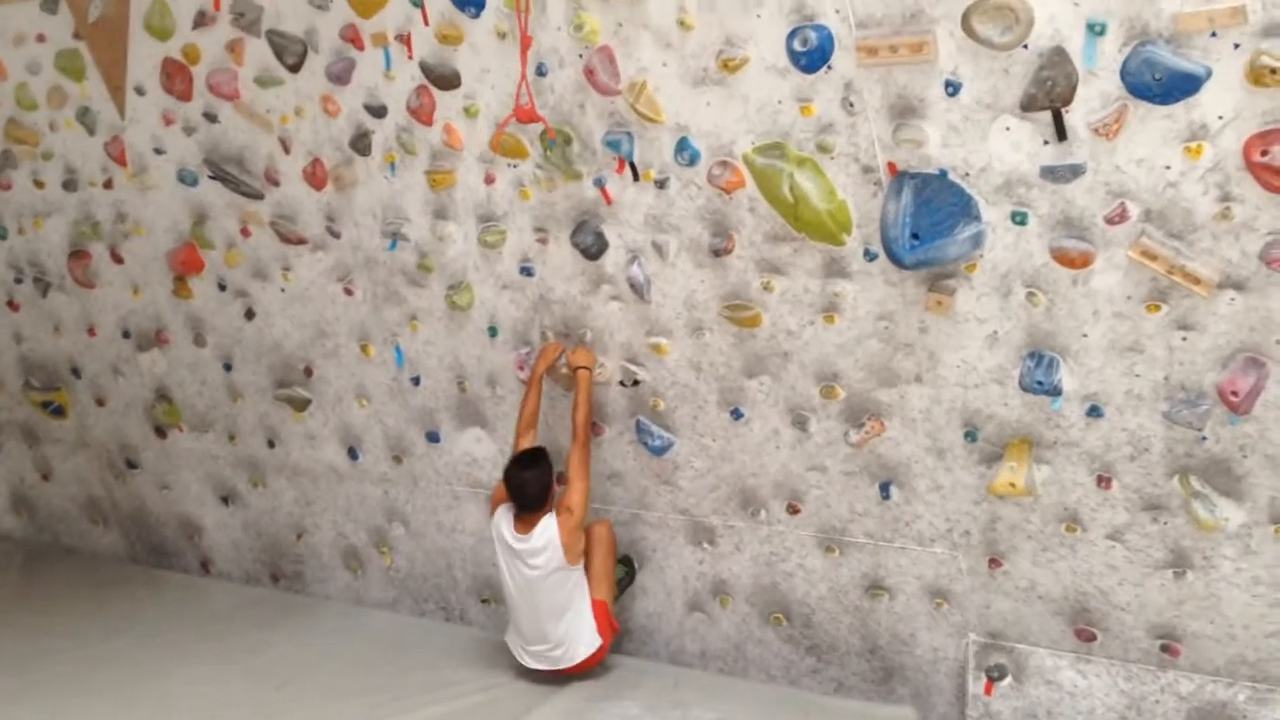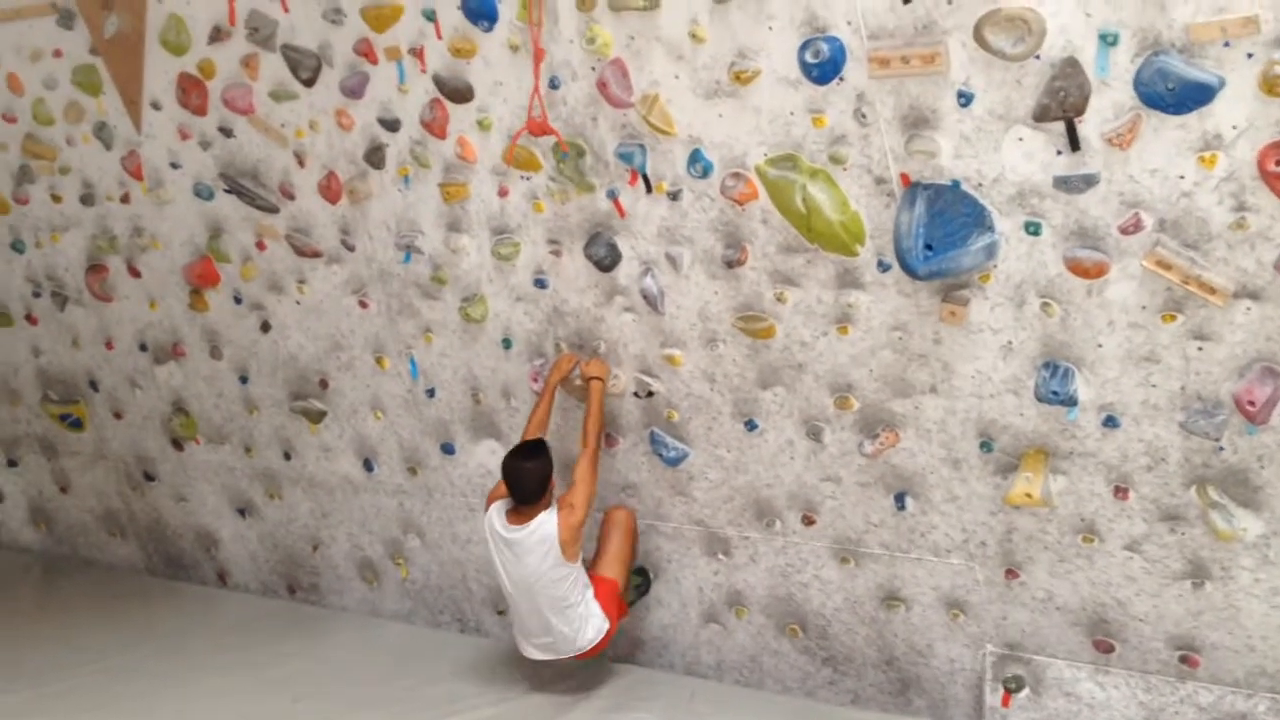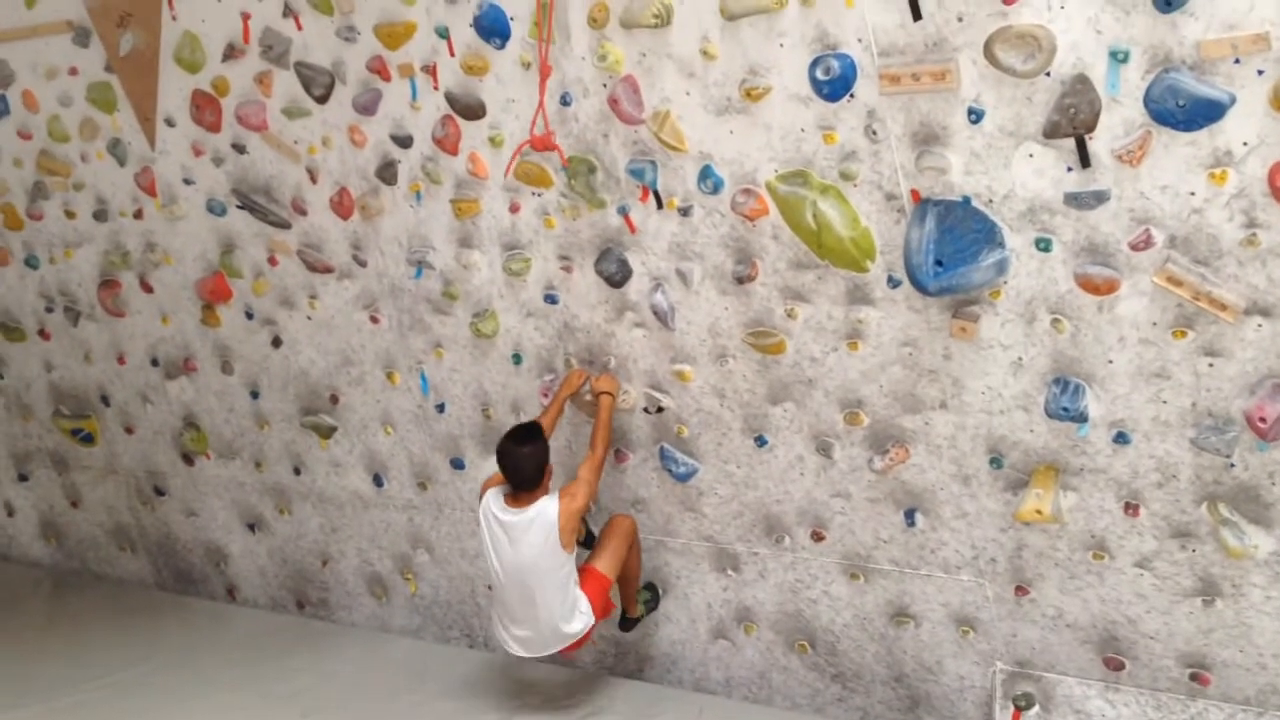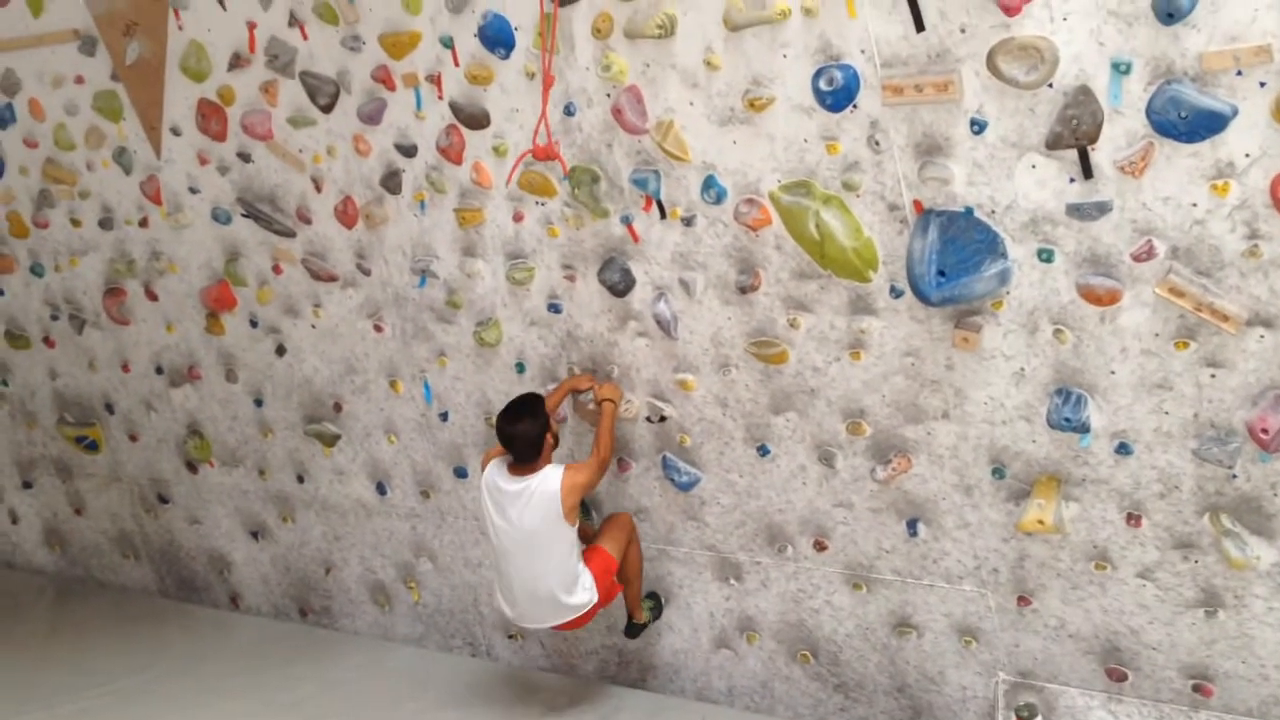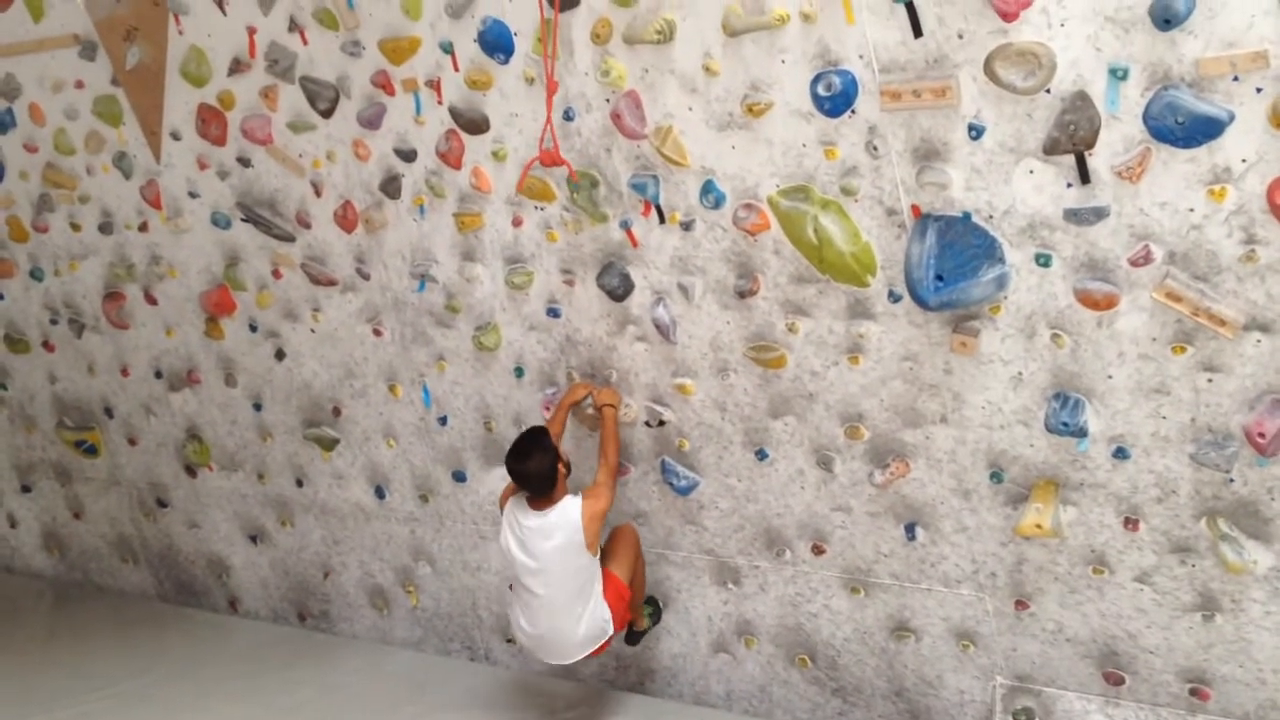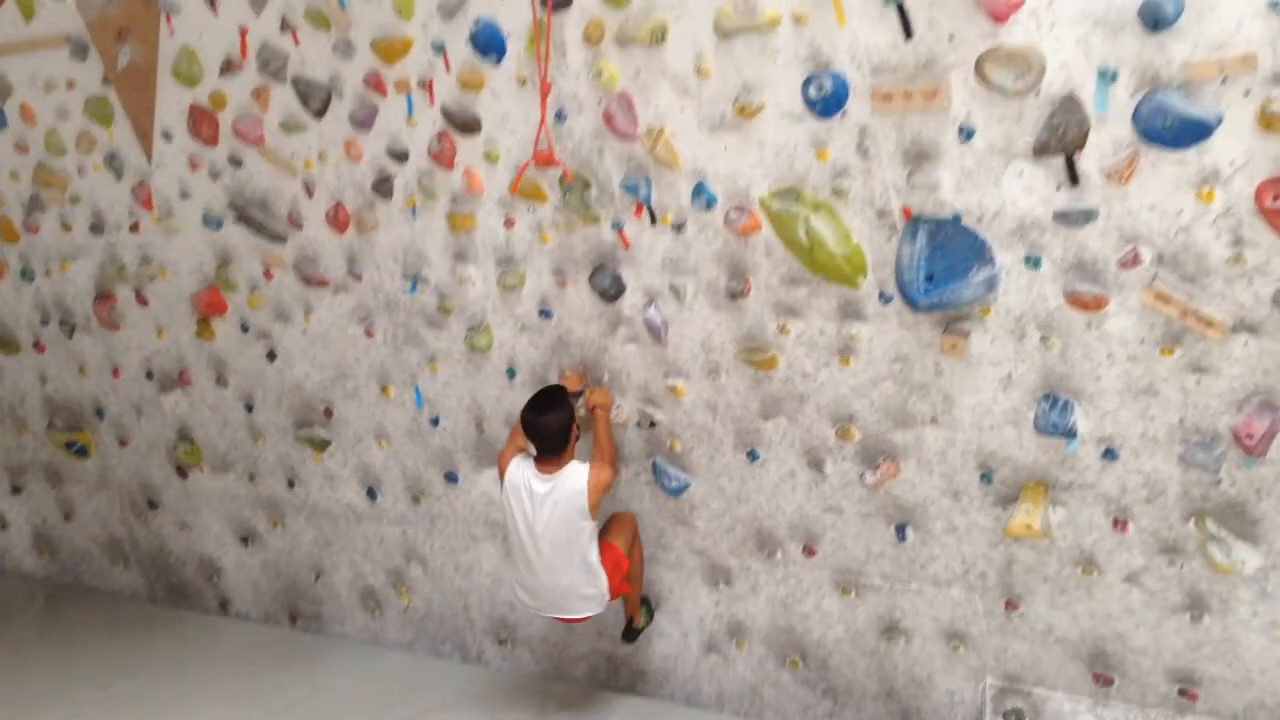
dt=0.3s
person 1, frame 1
left shoulder: (499, 516)
right shoulder: (565, 526)
left elbow: (524, 438)
right elbow: (580, 441)
left wrist: (539, 370)
right wrist: (583, 372)
left hip: (527, 657)
right hip: (583, 656)
right knee: (599, 529)
right ankle: (610, 588)
person 1, frame 2
left shoulder: (494, 510)
right shoulder: (565, 522)
left elbow: (529, 441)
right elbow: (590, 447)
left wrist: (553, 380)
right wrist: (596, 382)
left hip: (532, 648)
right hip: (586, 641)
right knee: (620, 516)
right ankle: (625, 595)
person 1, frame 3
left shoulder: (488, 496)
right shoulder: (565, 507)
left elbow: (526, 449)
right elbow: (597, 455)
left wrist: (563, 393)
right wrist: (606, 397)
left hip: (511, 637)
right hip: (567, 635)
right knee: (623, 525)
right ankle: (632, 611)
person 1, frame 4
left shoulder: (490, 467)
right shoulder: (568, 481)
left elbow: (523, 427)
right elbow: (601, 456)
left wrist: (566, 386)
right wrist: (608, 403)
left hip: (515, 609)
right hip: (571, 609)
right knee: (623, 523)
right ankle: (638, 616)
person 1, frame 5
left shoulder: (510, 503)
right shoulder: (588, 510)
left elbow: (535, 457)
right elbow: (609, 464)
left wrist: (566, 403)
right wrist: (608, 408)
left hip: (528, 637)
right hip: (586, 640)
right knee: (626, 534)
right ankle: (638, 622)
person 1, frame 6
left shoulder: (509, 467)
right shoulder: (591, 480)
left elbow: (524, 427)
right elbow: (607, 461)
left wrist: (552, 397)
right wrist: (599, 409)
left hip: (529, 596)
right hip: (584, 602)
right knee: (625, 522)
right ankle: (635, 619)
